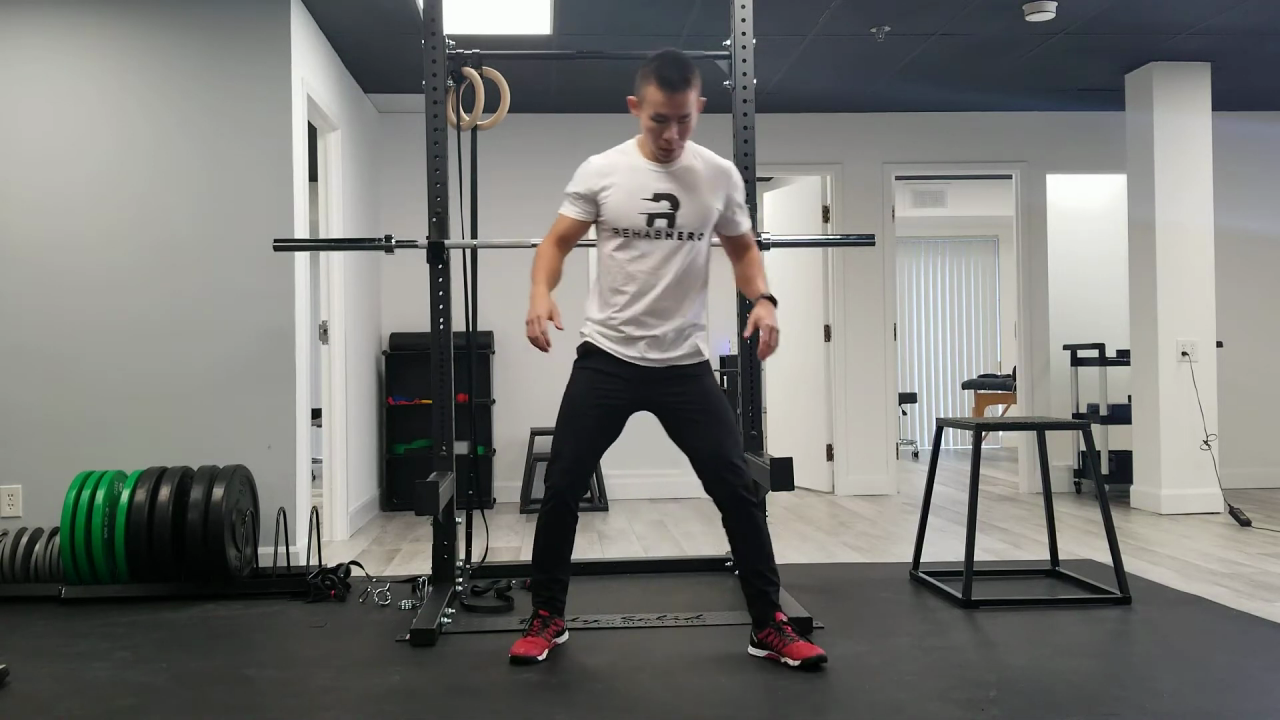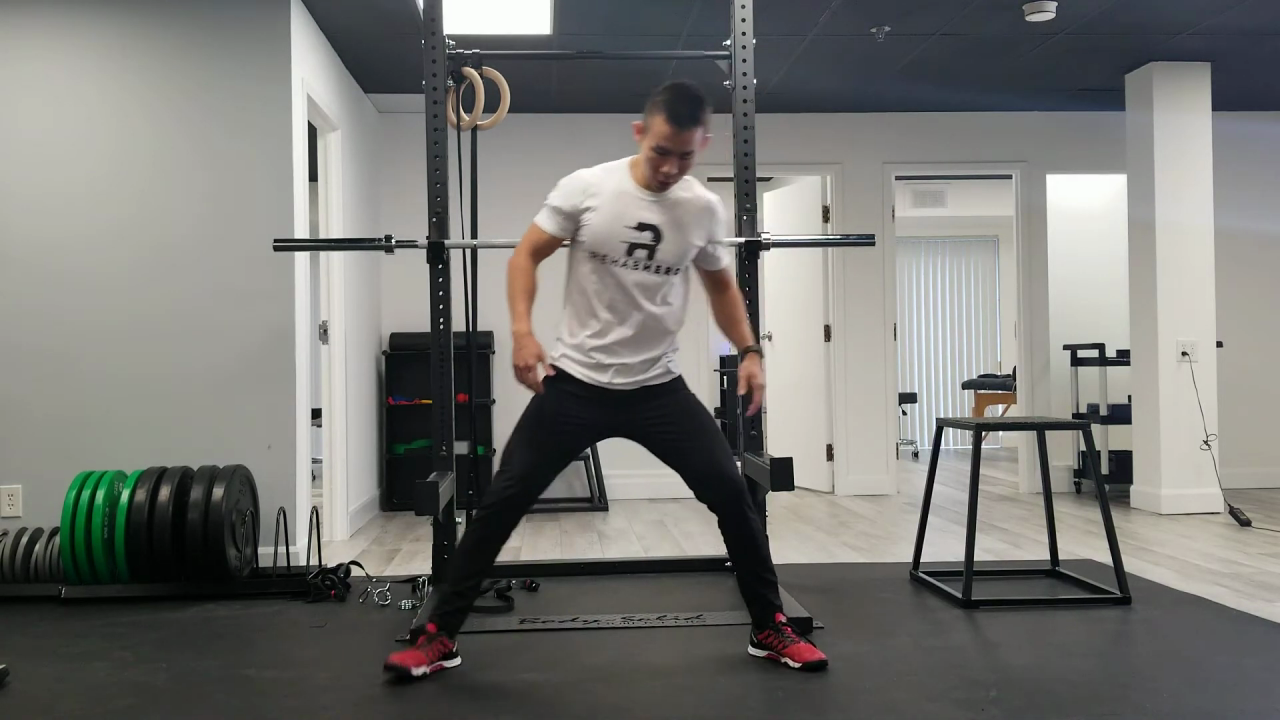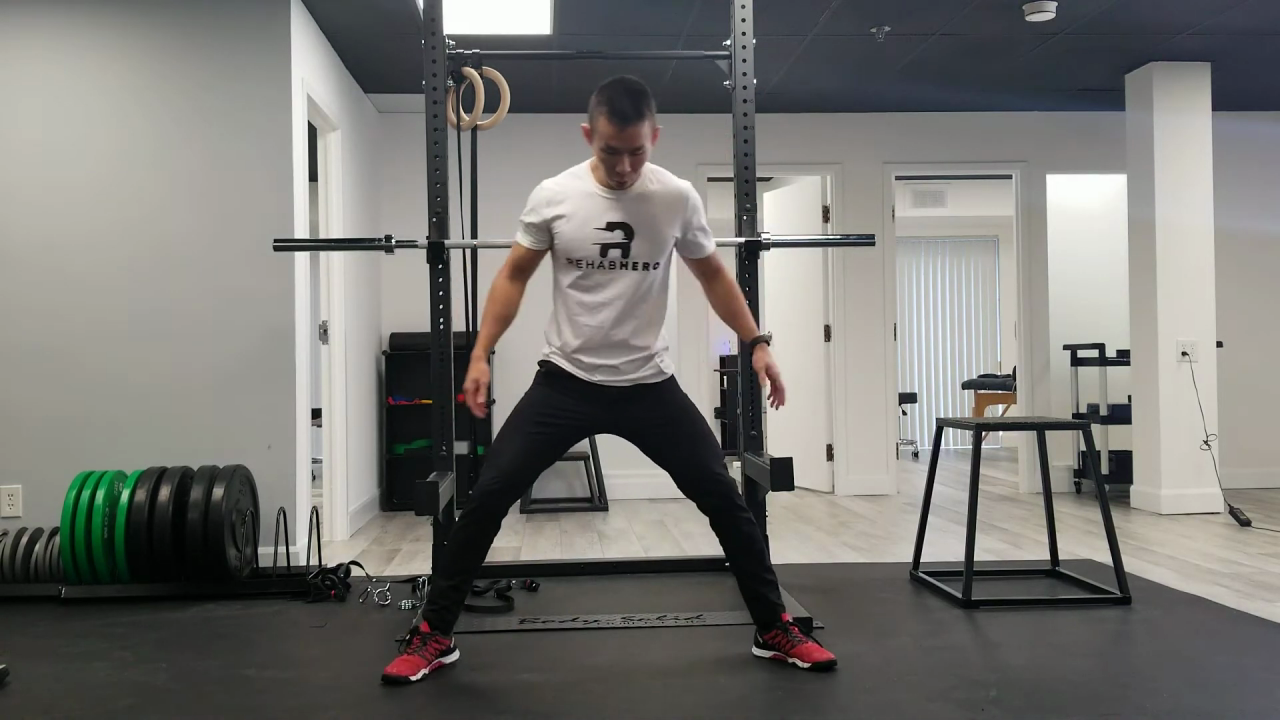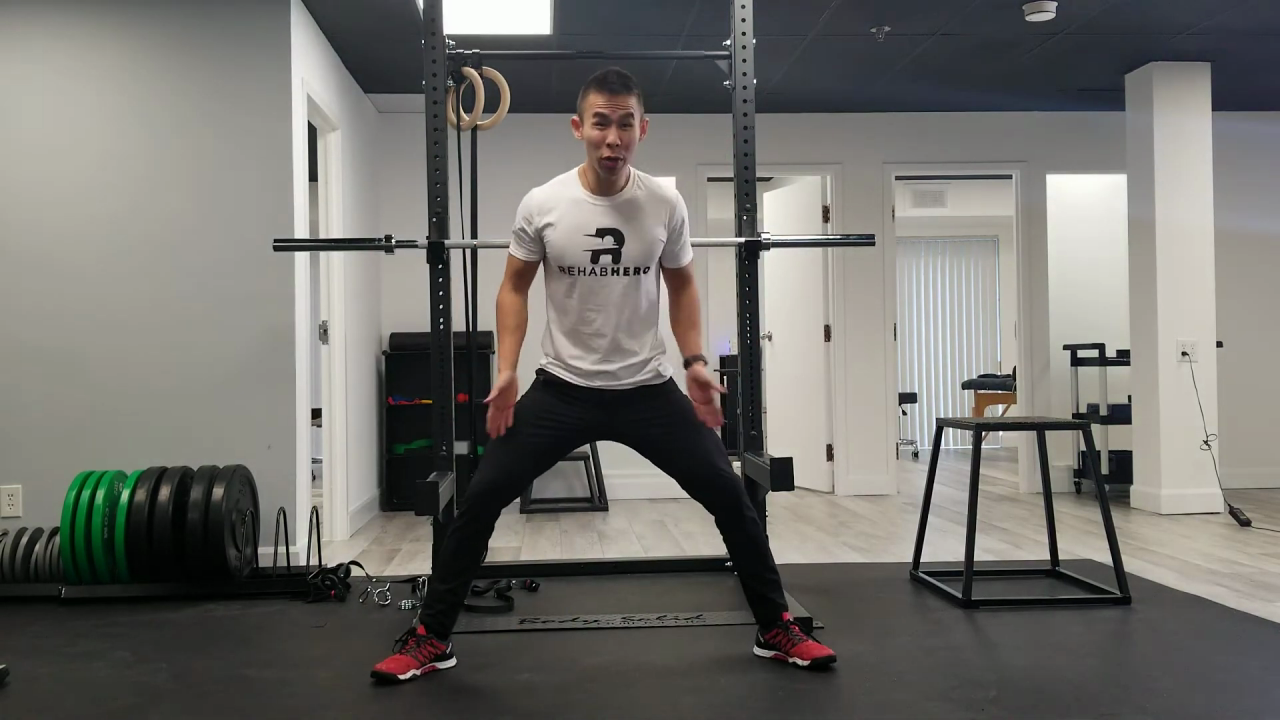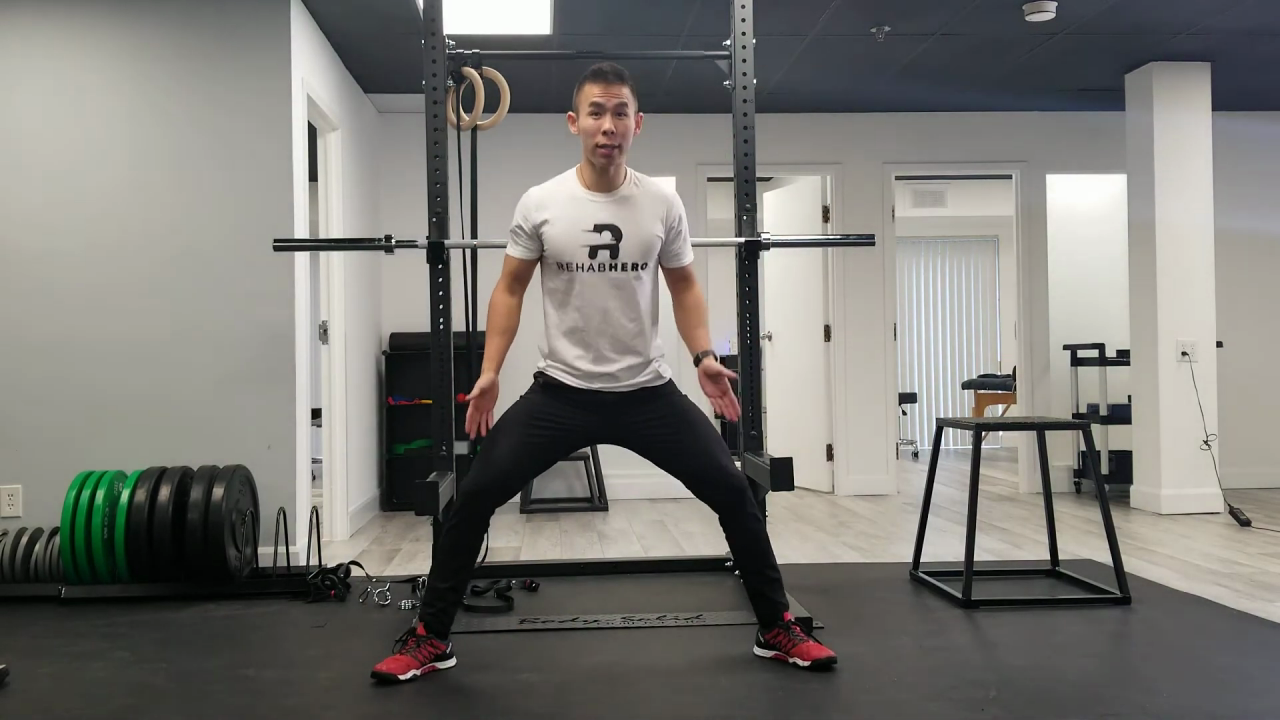
dt=0.5s
person 1, frame 1
left shoulder: (720, 176)
right shoulder: (601, 172)
left elbow: (743, 248)
right elbow: (556, 242)
left wrist: (763, 300)
right wrist: (541, 294)
left hip: (682, 363)
right hip: (604, 357)
left knee: (736, 488)
right knee: (562, 486)
left ankle: (769, 626)
right ankle: (546, 619)
person 1, frame 2
left shoulder: (705, 209)
right shoulder: (584, 188)
left elbow: (721, 285)
right elbow: (526, 255)
left wrist: (749, 352)
right wrist: (522, 330)
left hip: (657, 387)
right hip: (575, 381)
left knee: (729, 492)
right knee: (505, 498)
left ankle: (769, 627)
right ankle: (439, 634)
person 1, frame 3
left shoulder: (679, 198)
right shoulder: (553, 196)
left elbow: (713, 273)
right elbow: (513, 276)
left wrist: (756, 344)
right wrist: (480, 354)
left hip: (648, 385)
right hip: (565, 382)
left knee: (722, 497)
right knee: (488, 495)
left ankle: (774, 629)
right ankle: (433, 635)
person 1, frame 4
left shoulder: (665, 203)
right shoulder: (542, 204)
left elbow: (682, 285)
right elbow: (514, 287)
left wrist: (695, 361)
right wrist: (507, 368)
left hip: (647, 391)
right hip: (561, 390)
left knee: (728, 495)
right knee: (480, 499)
left ankle: (776, 630)
right ankle: (430, 638)
person 1, frame 5
left shoulder: (663, 204)
right shoulder: (539, 203)
left elbow: (683, 287)
right elbow: (510, 290)
left wrist: (705, 357)
right wrist: (489, 373)
left hip: (647, 391)
right hip: (561, 391)
left knee: (733, 493)
right knee: (476, 496)
left ankle: (777, 629)
right ankle: (430, 637)
